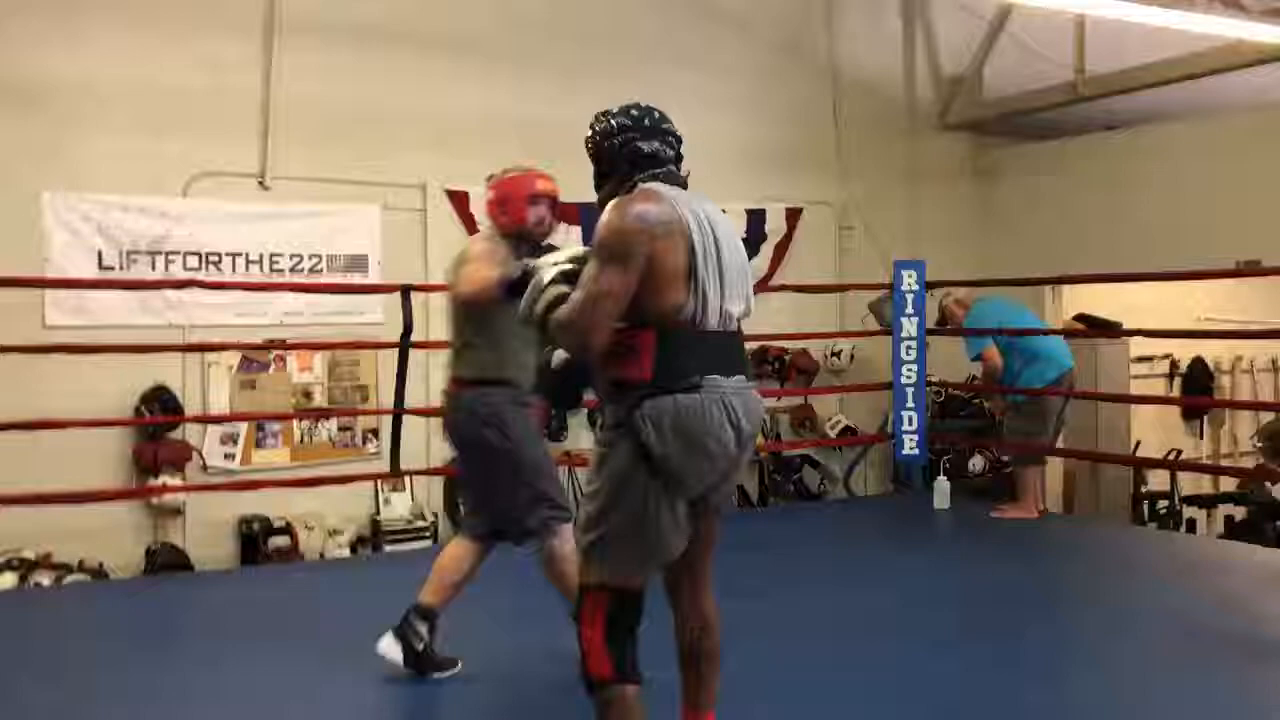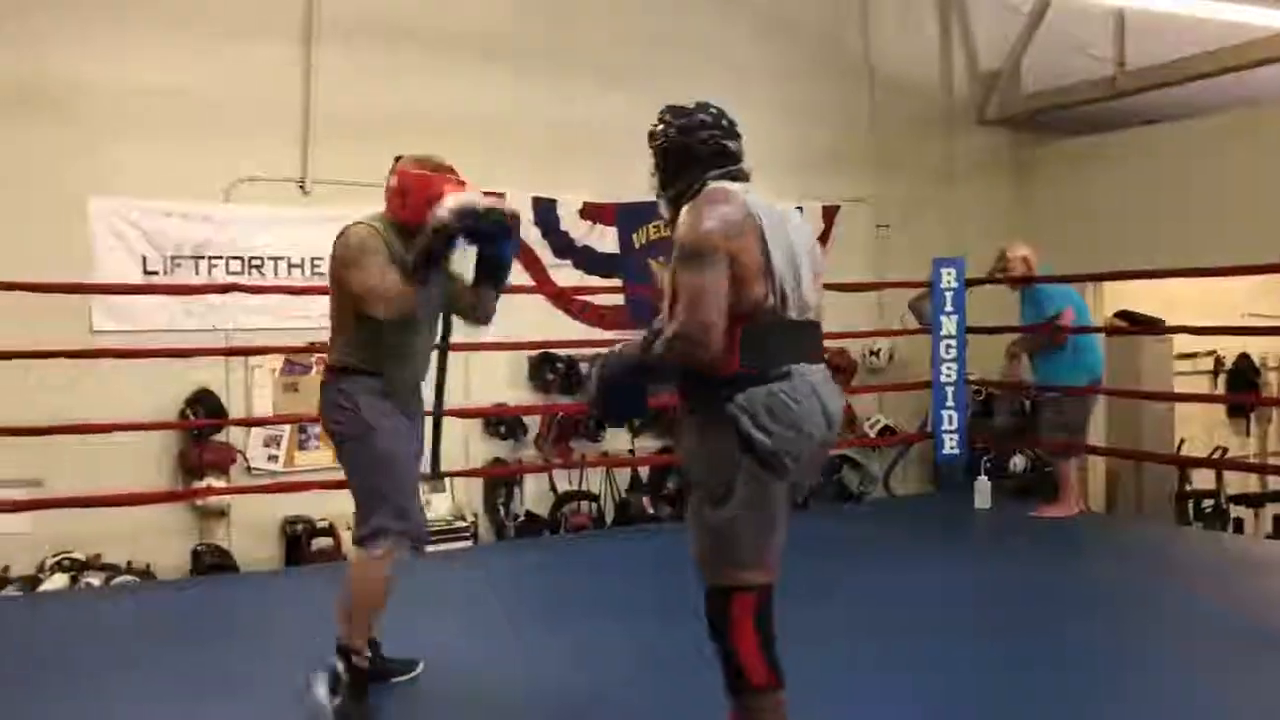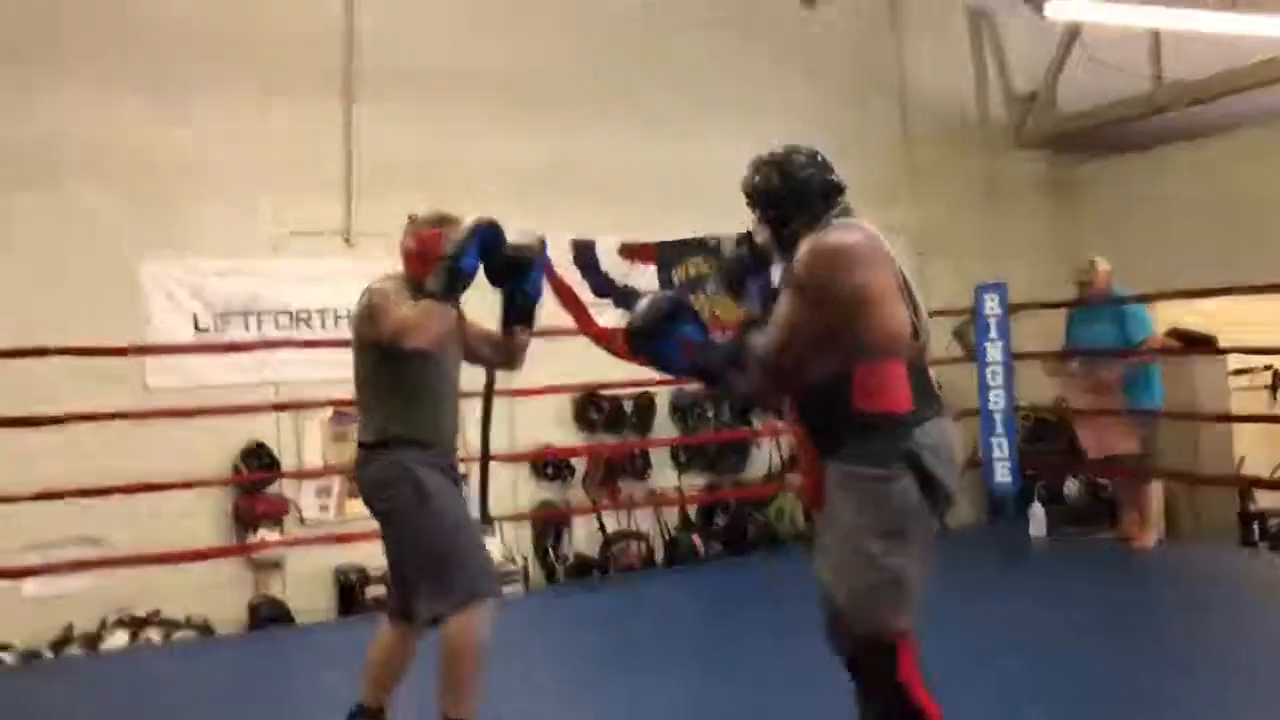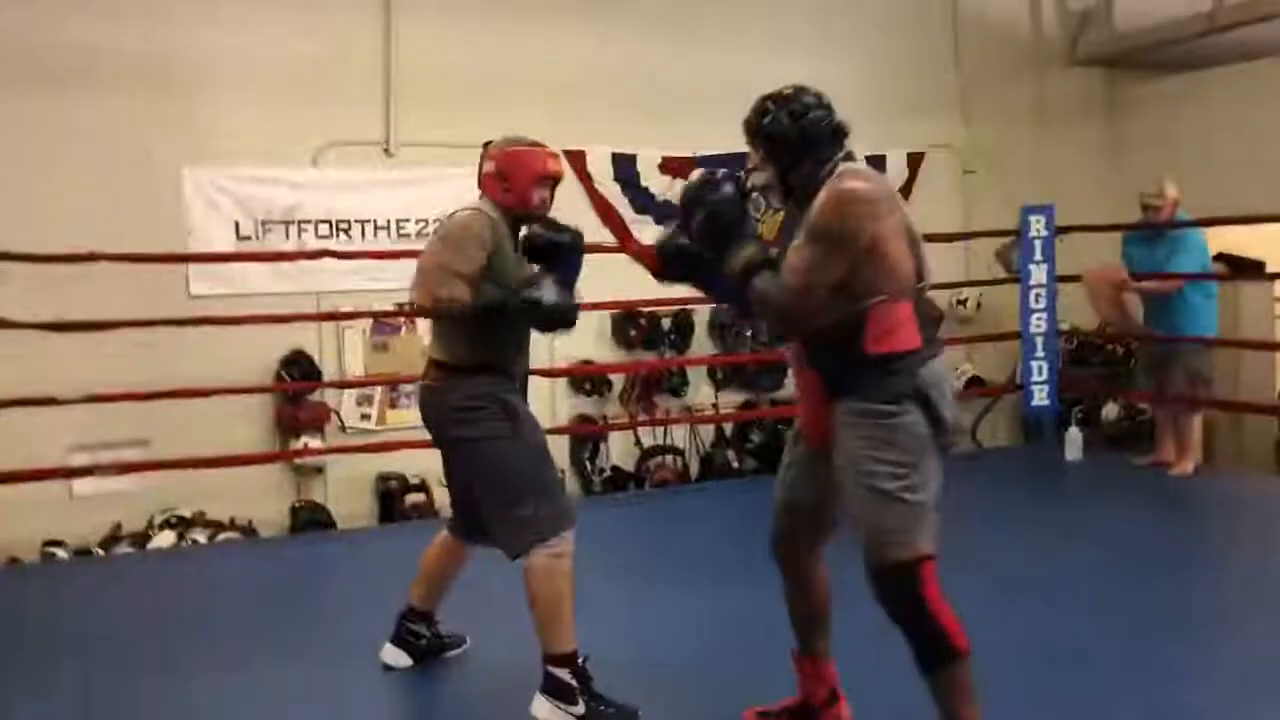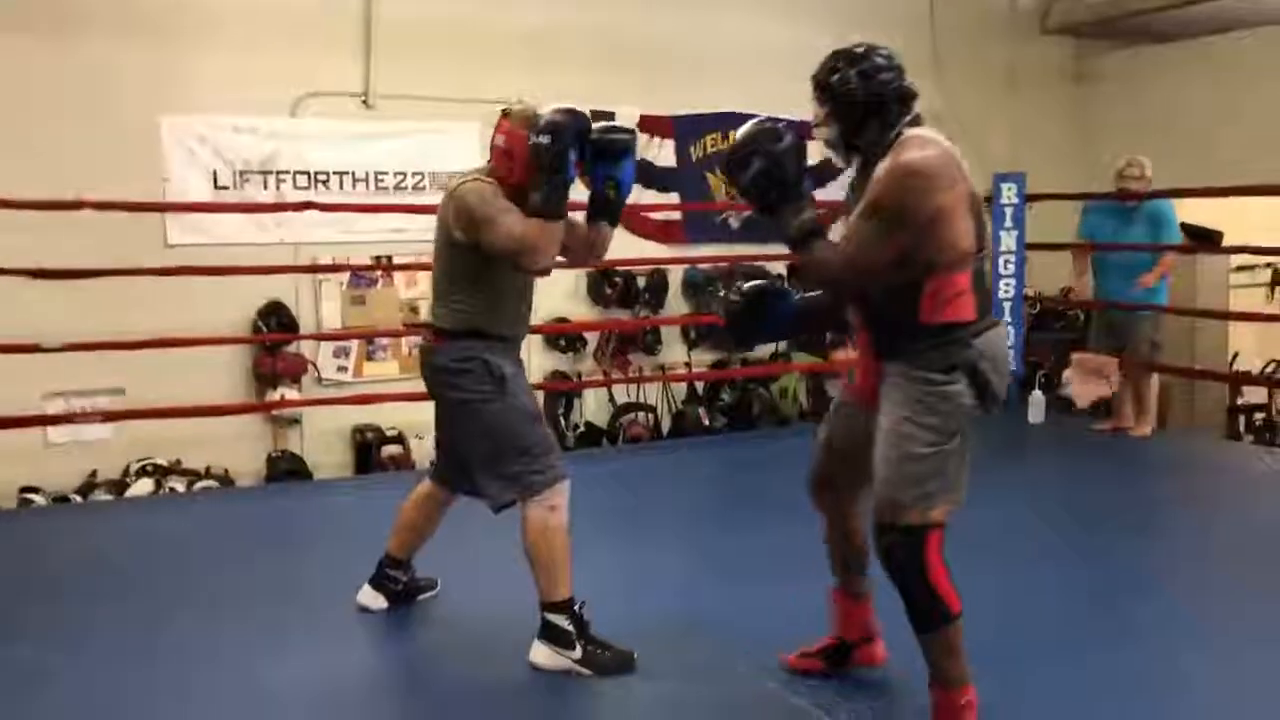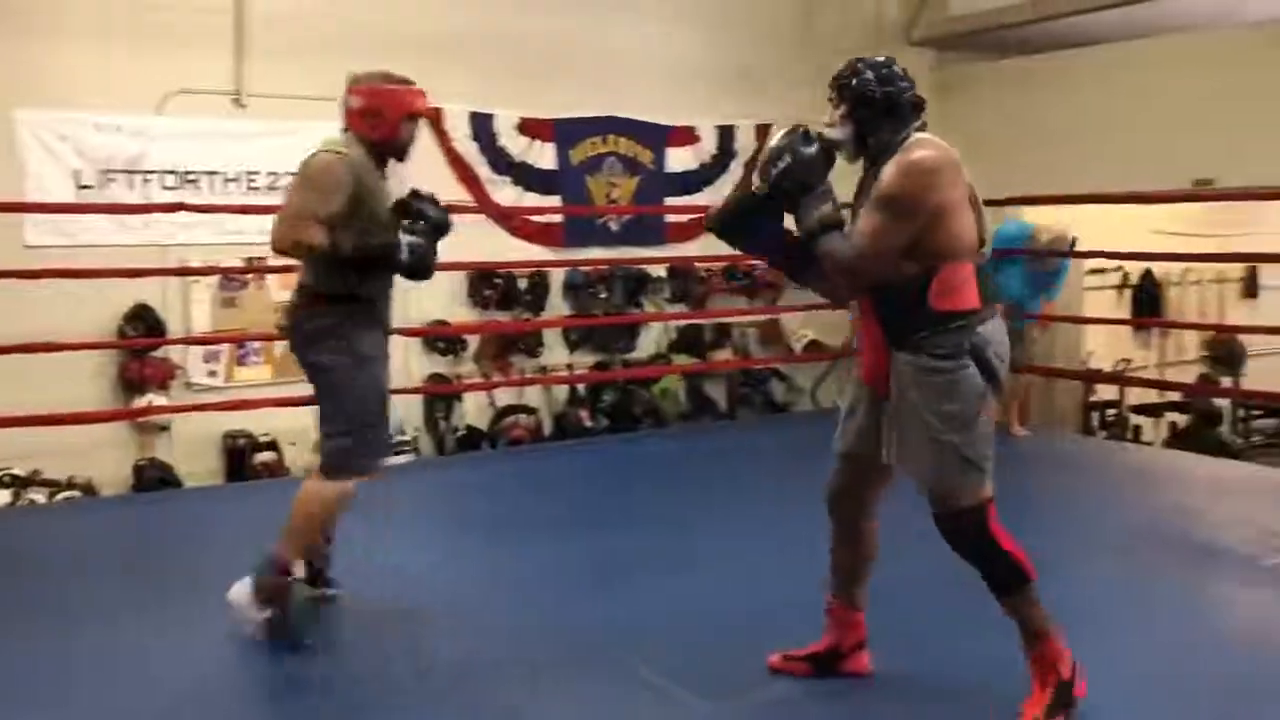
dt=0.7s
person 1, frame 1
left shoulder: (635, 212)
right shoulder: (710, 217)
left elbow: (588, 333)
left wrist: (549, 301)
left hip: (665, 419)
right hip: (728, 408)
left knee: (604, 607)
right knee: (691, 581)
person 1, frame 2
left shoulder: (708, 212)
right shoulder: (780, 215)
left elbow: (701, 338)
left wrist: (636, 363)
right wrist: (668, 335)
left hip: (748, 415)
right hip: (801, 399)
left knee: (736, 605)
right knee: (746, 587)
person 1, frame 3
left shoulder: (833, 248)
right shoulder: (840, 253)
left elbow: (774, 370)
right elbow: (786, 382)
right wrist: (699, 355)
left hip: (890, 462)
right hip: (870, 460)
left knee: (878, 645)
right knee: (858, 629)
person 1, frame 4
left shoulder: (847, 198)
right shoulder: (822, 200)
left elbow: (787, 308)
right elbow: (774, 293)
left wrist: (732, 246)
right wrist: (710, 267)
left hip: (889, 400)
right hip: (840, 399)
left knee: (900, 576)
right knee: (791, 542)
person 1, frame 5
left shoulder: (914, 166)
right shoulder: (887, 165)
left elbow: (845, 278)
left wrist: (786, 202)
right wrist: (791, 310)
left hip: (939, 367)
right hip: (897, 360)
left knee: (904, 536)
right knee: (831, 481)
right ankle: (854, 634)
person 1, frame 6
left shoulder: (919, 164)
right shoulder: (885, 169)
left elbow: (854, 269)
right elbow: (849, 283)
left wrist: (807, 199)
right wrist: (771, 246)
left hip: (944, 358)
right hip: (895, 356)
left knee: (964, 516)
right knee: (847, 496)
left ankle: (1053, 666)
right ankle: (844, 641)
person 2, frame 1
left shoulder: (513, 260)
right shoulder: (484, 252)
left elbow: (519, 333)
right elbow: (469, 291)
right wrist: (528, 276)
left hip: (494, 403)
right hip: (491, 404)
left knee: (484, 526)
right knee: (550, 515)
left ankle: (410, 636)
person 2, frame 2
left shoulder: (429, 251)
right shoulder: (363, 239)
left elbow: (478, 312)
right elbow: (385, 303)
left wrist: (495, 257)
right wrist: (433, 248)
left hip: (404, 398)
right hip: (361, 394)
left knee: (394, 529)
right knee: (389, 527)
left ankle: (361, 651)
right ankle: (345, 666)
person 2, frame 3
left shoulder: (443, 312)
right shoulder: (387, 297)
left elbow: (510, 357)
right elbow: (418, 337)
left wrist: (520, 293)
right wrist: (452, 277)
left hip: (426, 467)
right hip: (401, 468)
left knee: (411, 610)
right knee: (472, 597)
person 2, frame 4
left shoulder: (510, 236)
right shoulder: (473, 224)
left elbow: (539, 313)
right elbow: (428, 295)
left wrist: (557, 269)
right wrist: (507, 301)
left hip: (470, 394)
right hip: (476, 396)
left knee: (470, 525)
right knee: (551, 533)
left ankle: (412, 633)
person 2, frame 5
left shoulder: (523, 197)
right shoulder: (475, 194)
left elbow: (589, 251)
right elbow: (537, 257)
left wrist: (610, 183)
right wrist: (554, 178)
left hip: (474, 356)
right hip: (472, 358)
left knee: (449, 478)
right knee: (546, 486)
left ankle: (388, 578)
right ankle: (561, 633)
person 2, frame 6
left shoulder: (368, 167)
right shoulder: (336, 163)
right elbow: (289, 235)
left wrist: (412, 230)
right wrist: (376, 250)
left hip: (355, 323)
right hip: (337, 326)
left knee: (345, 455)
right knee: (349, 464)
left ankle: (311, 567)
right ankle: (269, 584)
person 3, frame 1
left shoulder: (973, 321)
right shoulder: (993, 304)
left elbow: (994, 363)
left wrist: (994, 395)
left hip: (1039, 376)
right hip: (1060, 367)
left knee: (1024, 443)
right knee: (1035, 443)
left ankle: (1027, 506)
right ankle: (1035, 500)
person 3, frame 2
left shoulder: (1044, 288)
right shoulder: (1032, 291)
left elbow: (1064, 327)
right elbow: (1040, 332)
left wrist: (1023, 344)
right wrist: (1019, 348)
left hip: (1073, 374)
right hip: (1061, 374)
left knee: (1059, 439)
right knee: (1061, 439)
left ankle: (1067, 502)
right ankle: (1073, 499)
person 3, frame 3
left shoulder: (1126, 307)
right shoulder: (1078, 312)
left elbow: (1151, 347)
right elbow: (1071, 350)
left wrist: (1114, 372)
right wrist: (1060, 367)
left hip: (1136, 398)
left knee: (1137, 464)
right knee: (1116, 463)
left ankle: (1148, 528)
right ankle: (1127, 524)
person 3, frame 4
left shoulder: (1189, 235)
right shoulder: (1135, 235)
left elbow: (1173, 282)
right elbow: (1125, 276)
left wrist: (1134, 286)
right wrist: (1107, 288)
left hip: (1190, 327)
right hip: (1156, 325)
left knee: (1186, 394)
right knee: (1158, 391)
left ankle: (1189, 456)
right ankle: (1164, 450)
person 3, frame 5
left shoulder: (1160, 209)
right shoulder: (1096, 207)
left elbow: (1170, 252)
right elbow: (1081, 246)
left wrist: (1155, 275)
right wrist: (1080, 276)
left hip: (1144, 302)
right hip: (1106, 298)
left knee: (1140, 362)
left ankle: (1146, 419)
right ankle: (1123, 416)
person 3, frame 6
left shoulder: (1060, 262)
right shoulder: (1009, 234)
left elbow: (1048, 297)
left hip: (1023, 315)
left knee: (1018, 365)
left ankle: (1012, 420)
